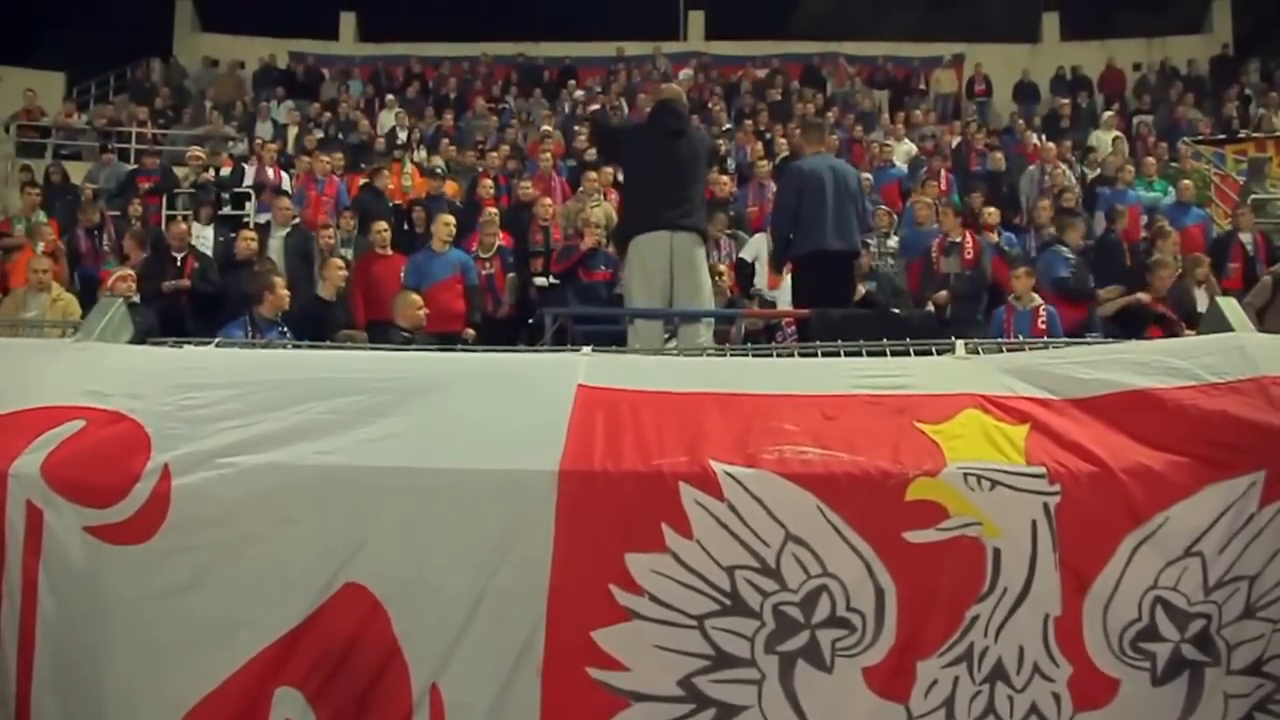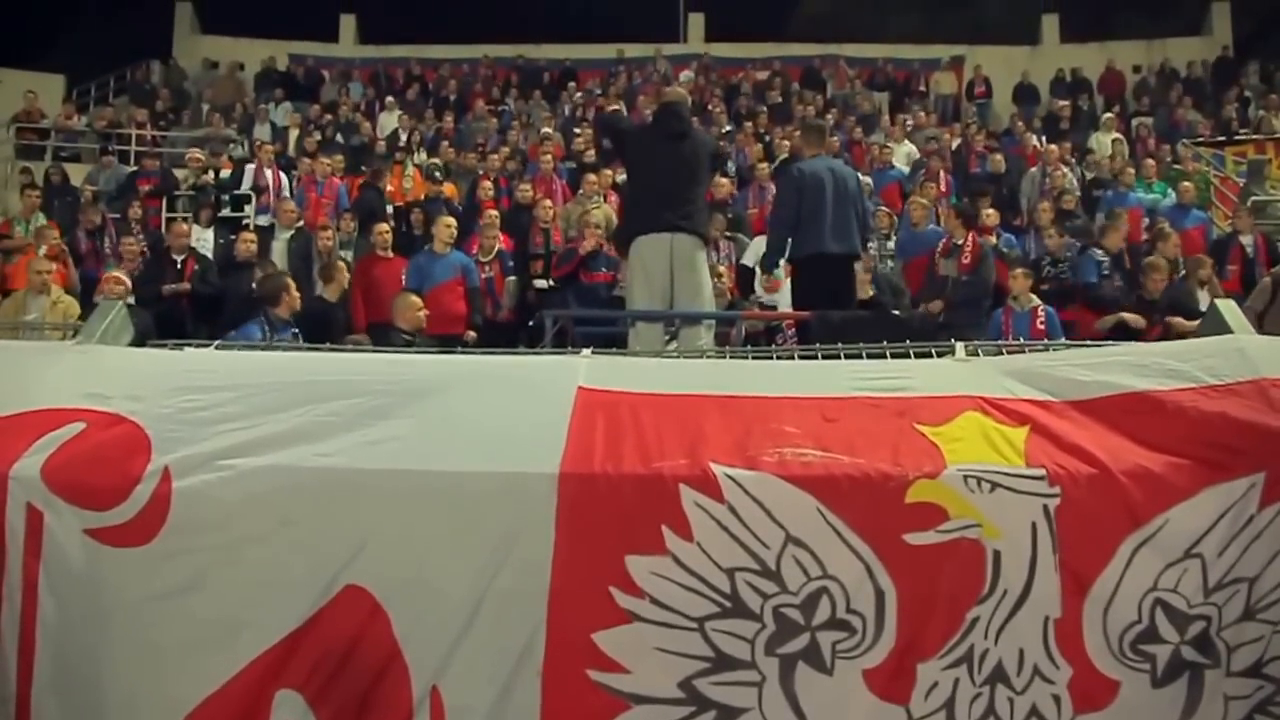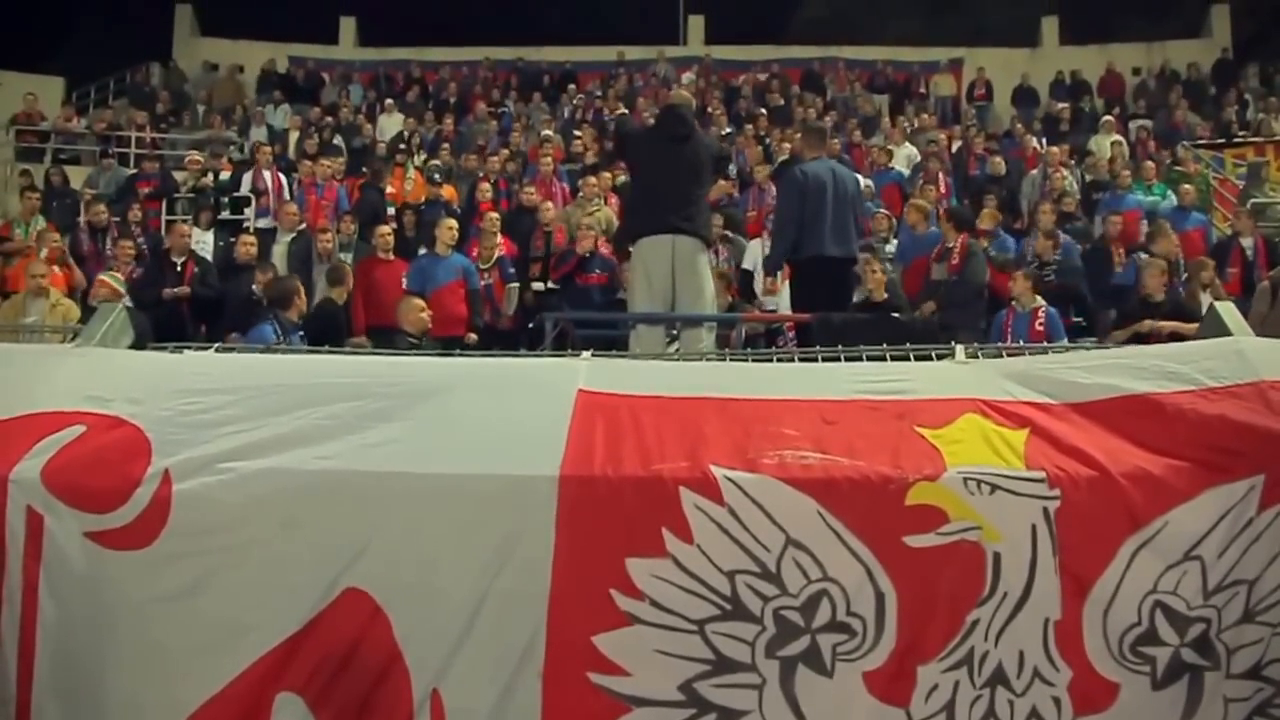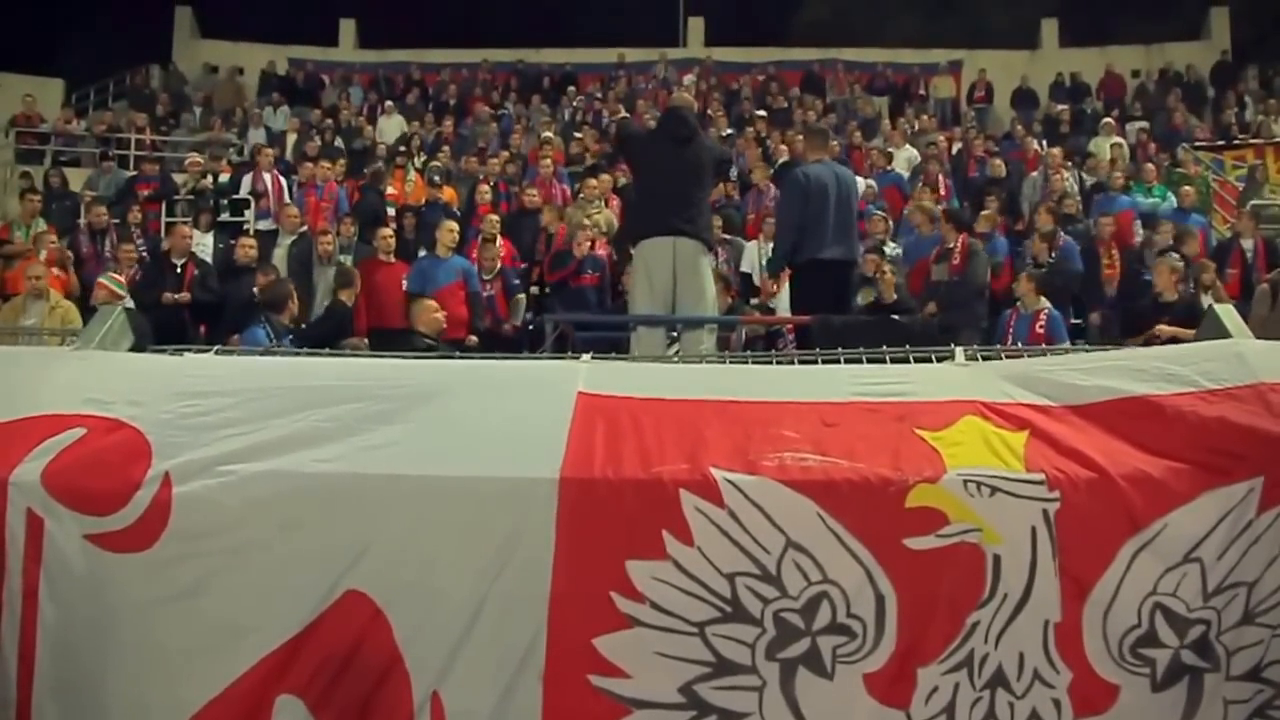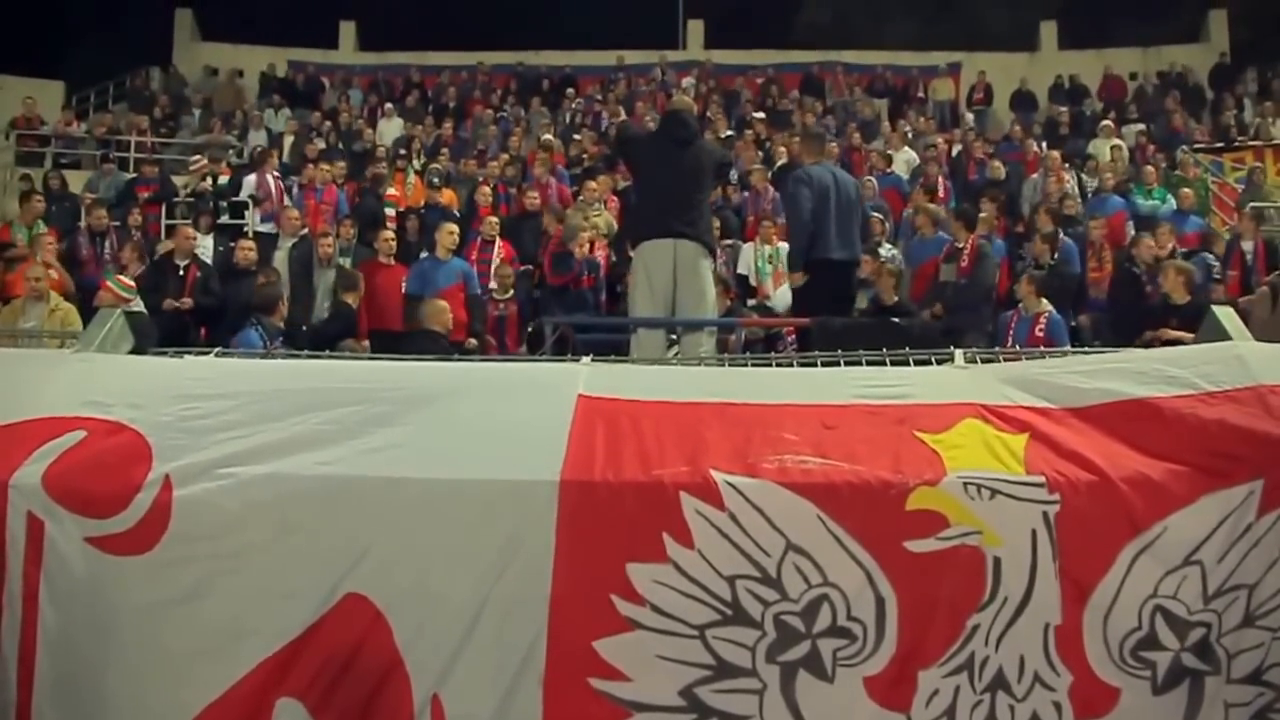
dt=0.3s
person 1, frame 1
left shoulder: (633, 136)
right shoulder: (701, 141)
left elbow: (602, 129)
left wrist: (595, 113)
left hip: (645, 233)
right hip: (688, 233)
right knee: (696, 313)
person 1, frame 2
left shoulder: (636, 138)
right shoulder: (704, 143)
left elbow: (612, 126)
right elbow: (716, 164)
left wrist: (613, 113)
left hip: (646, 235)
right hip: (690, 235)
left knee: (646, 314)
right knee: (696, 315)
person 1, frame 3
left shoulder: (639, 140)
right shoulder: (708, 146)
left elbow: (622, 130)
right elbow: (723, 165)
left wrist: (622, 116)
left hip: (650, 236)
right hip: (692, 236)
left knee: (647, 314)
right knee: (698, 314)
person 1, frame 4
left shoulder: (642, 142)
right shoulder: (710, 149)
left elbow: (623, 133)
right elbow: (725, 164)
left wrist: (623, 120)
left hip: (651, 238)
right hip: (694, 238)
left knee: (648, 315)
right knee: (698, 317)
person 1, frame 5
left shoulder: (642, 144)
right shoulder: (710, 152)
left elbow: (623, 136)
right elbow: (725, 167)
left wrist: (622, 124)
left hip: (652, 240)
right hip: (695, 240)
left knee: (648, 317)
right knee: (698, 319)
person 2, frame 1
left shoulder: (797, 171)
right shoulder: (850, 171)
left elbow: (781, 221)
right elbow: (864, 218)
left wrist: (779, 260)
left hip: (811, 257)
right hip: (845, 256)
left knee: (810, 324)
person 2, frame 2
left shoulder: (796, 173)
right shoulder: (850, 174)
left elbow: (781, 222)
right elbow: (865, 220)
left wrist: (769, 263)
left hip: (810, 259)
right hip: (845, 259)
person 2, frame 3
left shoulder: (797, 175)
right shoulder: (850, 176)
left elbow: (785, 224)
right elbow: (860, 220)
left wrist: (772, 266)
left hip: (810, 262)
right hip: (844, 261)
left knee: (810, 329)
person 2, frame 4
left shoulder: (800, 177)
right shoulder: (849, 177)
left elbow: (787, 227)
left wrist: (775, 268)
left hip: (810, 264)
right hip: (845, 262)
left knee: (809, 333)
person 2, frame 5
left shoulder: (803, 177)
right shoulder: (848, 180)
left elbow: (800, 222)
right elbow: (864, 225)
left wrist: (795, 265)
left hip: (816, 265)
right hip: (847, 264)
left knee: (811, 333)
